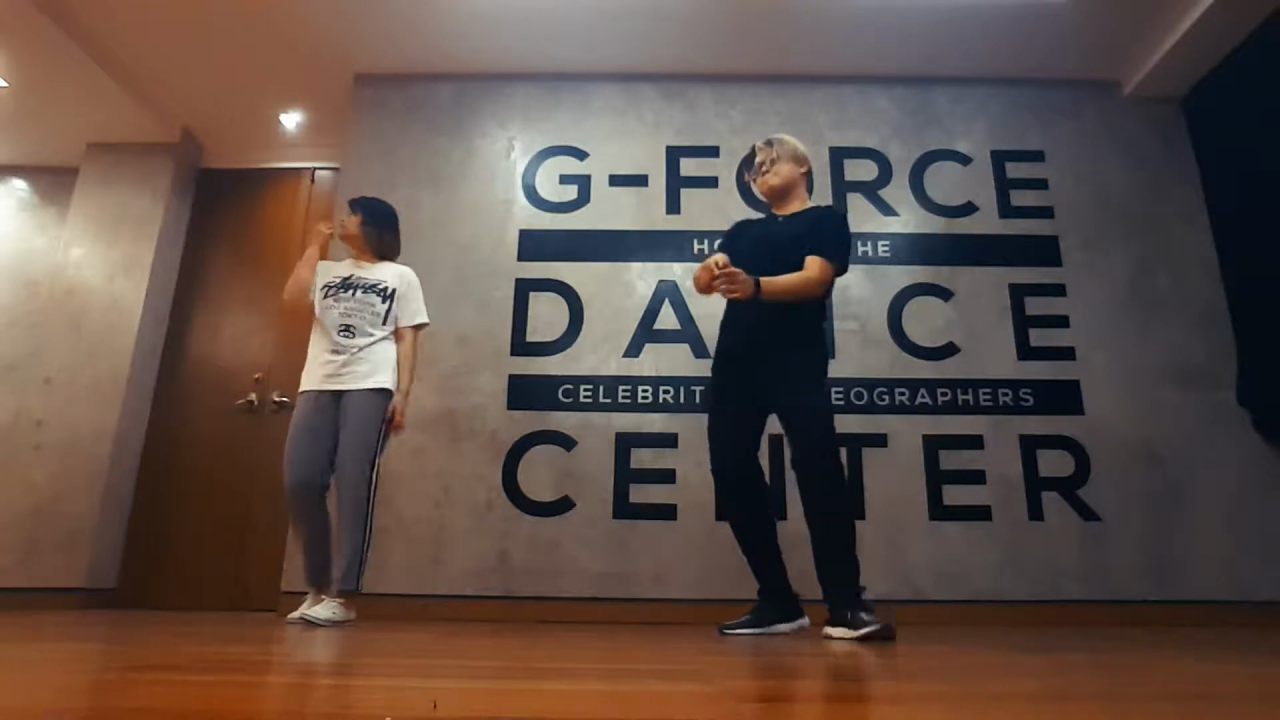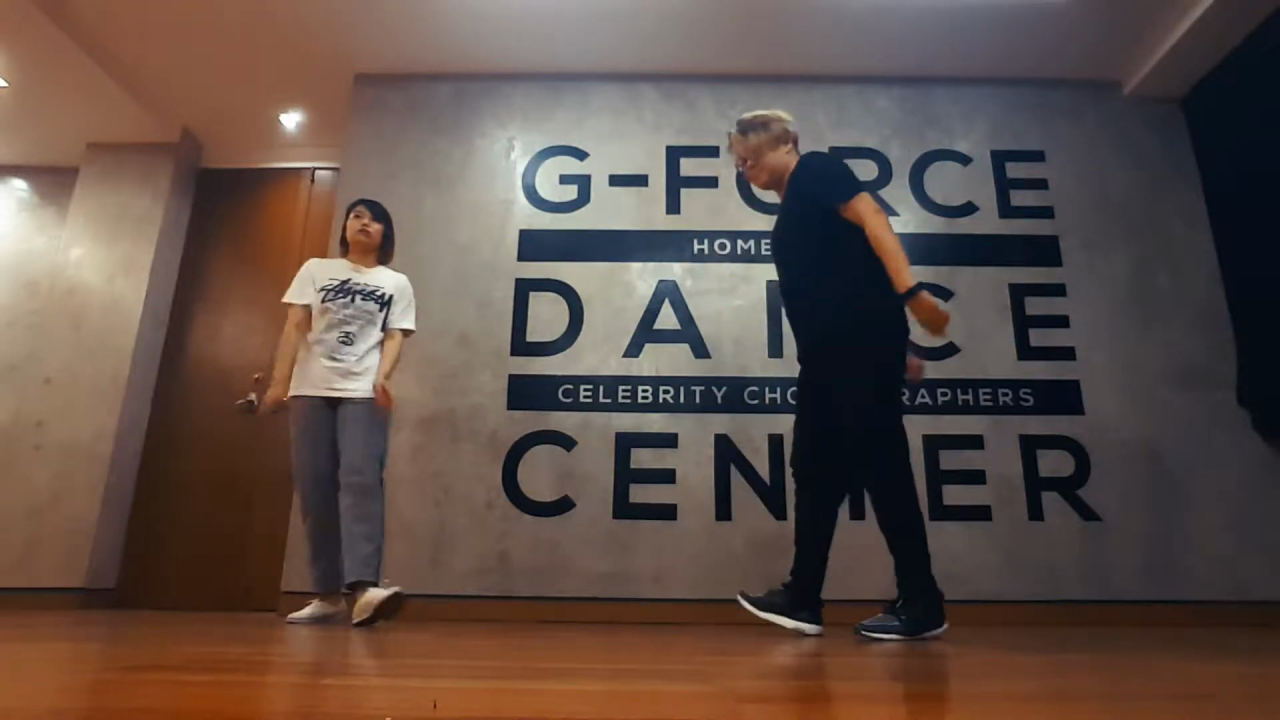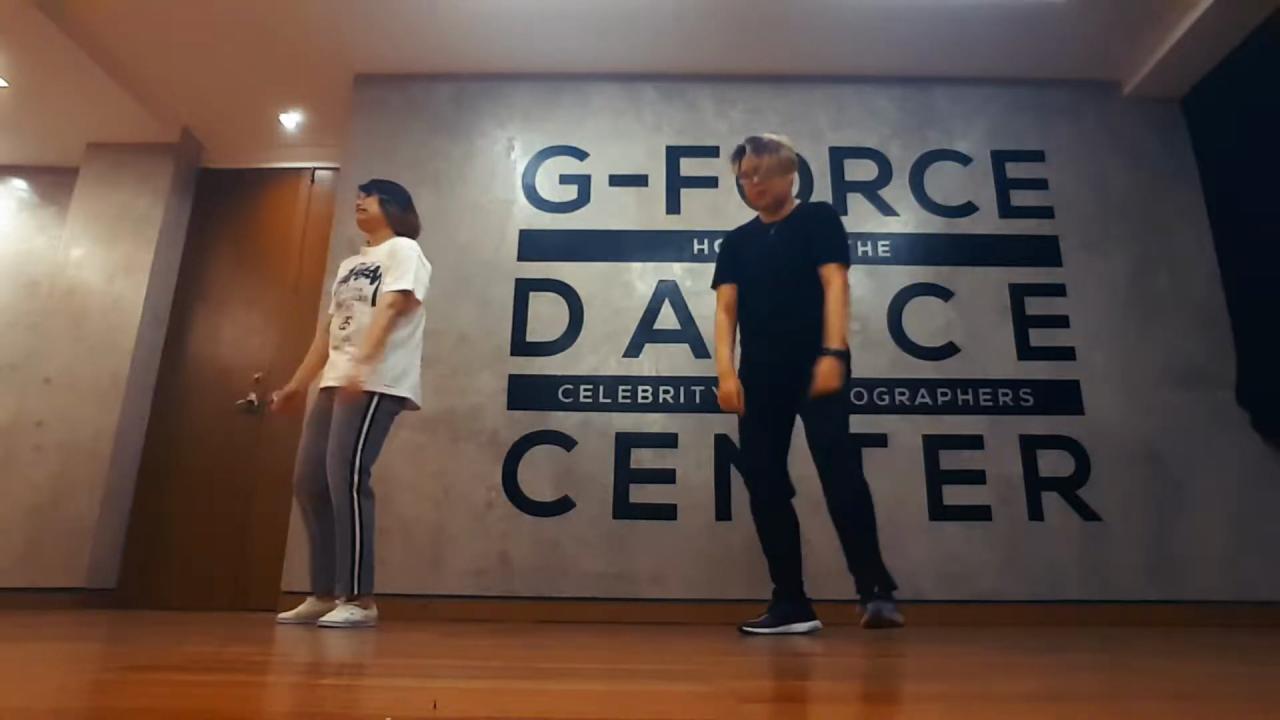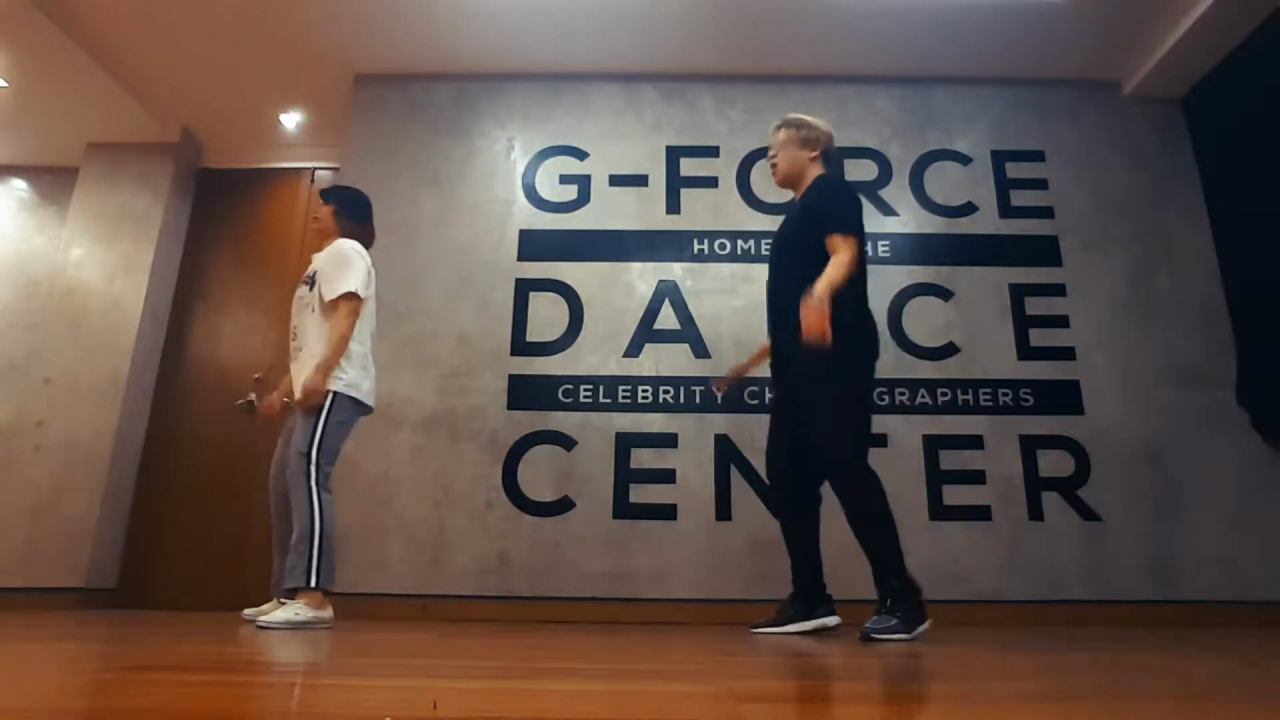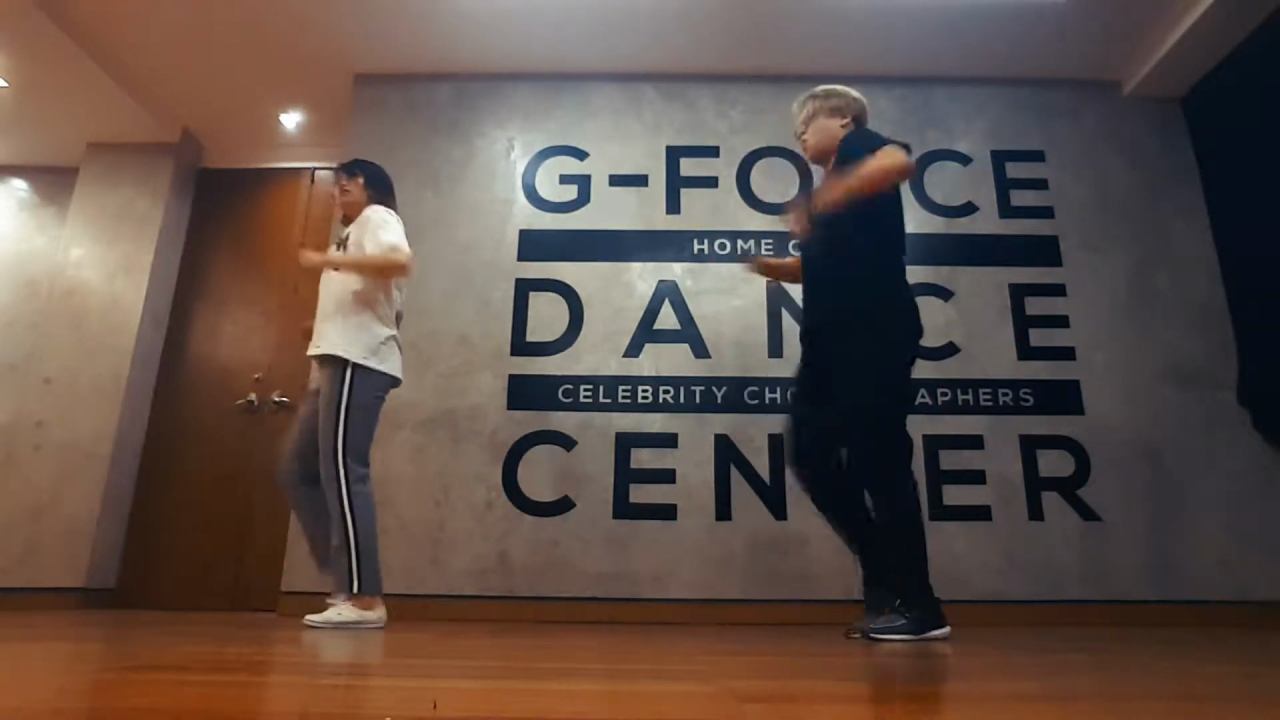
dt=1s
person 1, frame 1
left shoulder: (826, 220)
right shoulder: (744, 230)
left elbow: (815, 279)
right elbow: (704, 279)
left wrist: (756, 287)
right wrist: (709, 274)
left hip: (796, 354)
right hip: (735, 359)
left knee: (816, 455)
right knee: (731, 470)
left ankle: (845, 602)
right ankle: (777, 599)
person 1, frame 2
left shoulder: (818, 169)
right shoulder: (790, 215)
left elbow: (872, 220)
left wrist: (911, 291)
right wrist: (895, 354)
left hip: (860, 339)
right hip: (824, 351)
left knee: (876, 461)
right knee: (815, 467)
left ankle: (920, 603)
right ankle: (802, 597)
person 1, frame 3
left shoulder: (819, 219)
right shoulder: (737, 242)
left elbow: (836, 286)
right elbow: (725, 310)
left wrist: (832, 353)
right wrist: (726, 373)
left hip: (816, 367)
right hip: (761, 374)
left knee: (838, 463)
right knee: (763, 481)
left ankle: (875, 589)
right ankle: (791, 602)
person 1, frame 4
left shoulder: (830, 191)
right shoulder: (797, 215)
left elbow: (845, 254)
left wrist: (821, 290)
right wrist: (753, 360)
left hip: (835, 354)
right hip: (796, 362)
left knee: (844, 467)
right knee: (788, 476)
left ankle: (901, 598)
right ankle: (810, 599)
person 1, frame 5
left shoulder: (861, 152)
right shoulder: (829, 192)
left elbow: (898, 163)
left wrist: (820, 203)
right wrist: (781, 268)
left hip: (876, 328)
right hip: (827, 332)
left knee: (880, 459)
right knee: (810, 456)
left ankle: (919, 605)
right ankle: (885, 585)
person 2, frame 1
left shoulder: (401, 277)
right shoulder: (326, 271)
left elbow: (407, 341)
right elbow: (292, 299)
left wrist: (403, 393)
right wrist: (313, 246)
left hip: (371, 386)
right hip: (317, 385)
left knee: (354, 485)
right knee: (300, 483)
left ankle: (341, 595)
right ankle: (318, 588)
person 2, frame 2
left shoulder: (396, 283)
right shoulder: (314, 270)
left elbow: (394, 338)
right elbow: (293, 324)
left wrist: (382, 379)
right wrist: (278, 379)
left hip: (363, 393)
right hip: (310, 389)
left knee: (361, 479)
right knee: (314, 491)
left ankle: (365, 587)
right ankle: (328, 594)
person 2, frame 3
left shoulder: (403, 250)
right shoulder: (348, 265)
left elbow: (392, 310)
left wrist: (359, 369)
right wrist: (297, 382)
left hip: (376, 382)
right hip: (336, 382)
left knee: (347, 476)
right knee: (310, 481)
left ankle: (358, 598)
right ankle: (325, 592)
person 2, frame 4
left shoulder: (346, 251)
right shoulder: (324, 261)
left elbow: (346, 314)
left wrist: (322, 373)
right wrist: (282, 390)
left hip: (337, 386)
right hip: (312, 387)
left knee: (307, 471)
right knee: (283, 481)
left ankle: (313, 597)
right ankle: (290, 594)
person 2, frame 5
left shoulder: (378, 218)
right shoulder: (353, 232)
left elbow: (399, 261)
left wrist: (329, 260)
left hip: (358, 361)
right hip: (336, 361)
left knee: (342, 471)
right knee: (297, 471)
left ankle: (364, 599)
right ankle: (346, 582)
